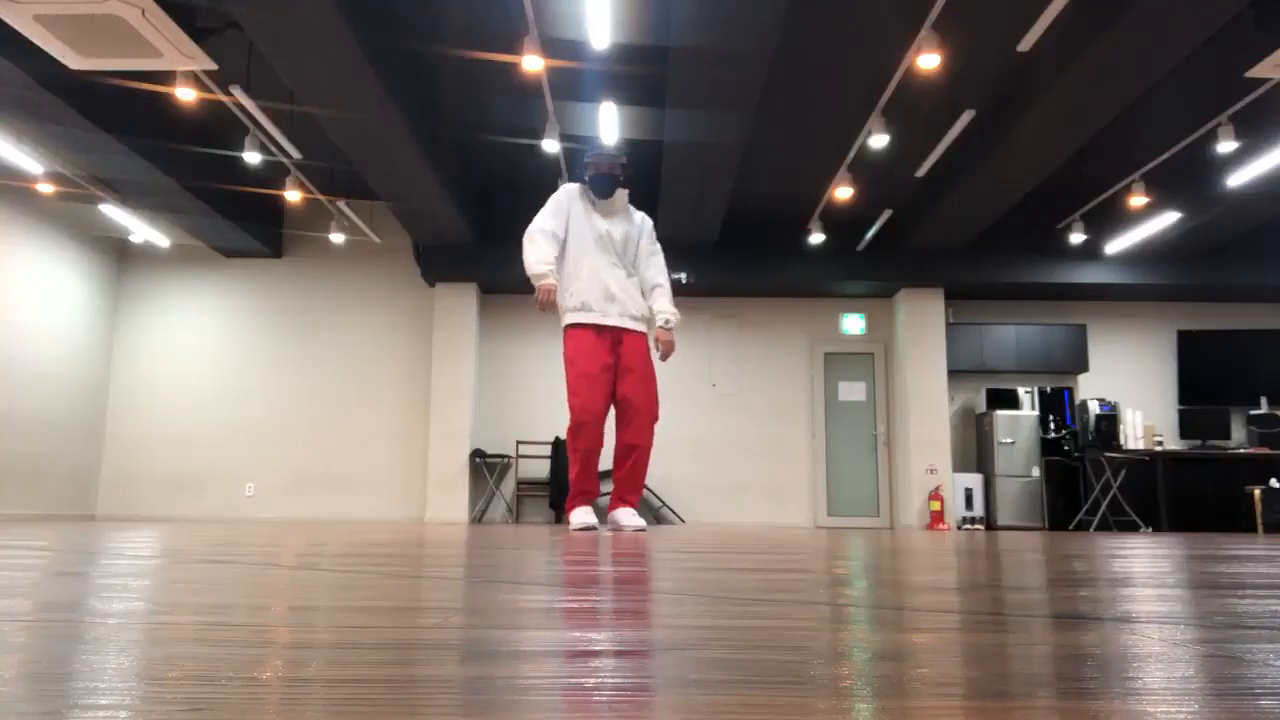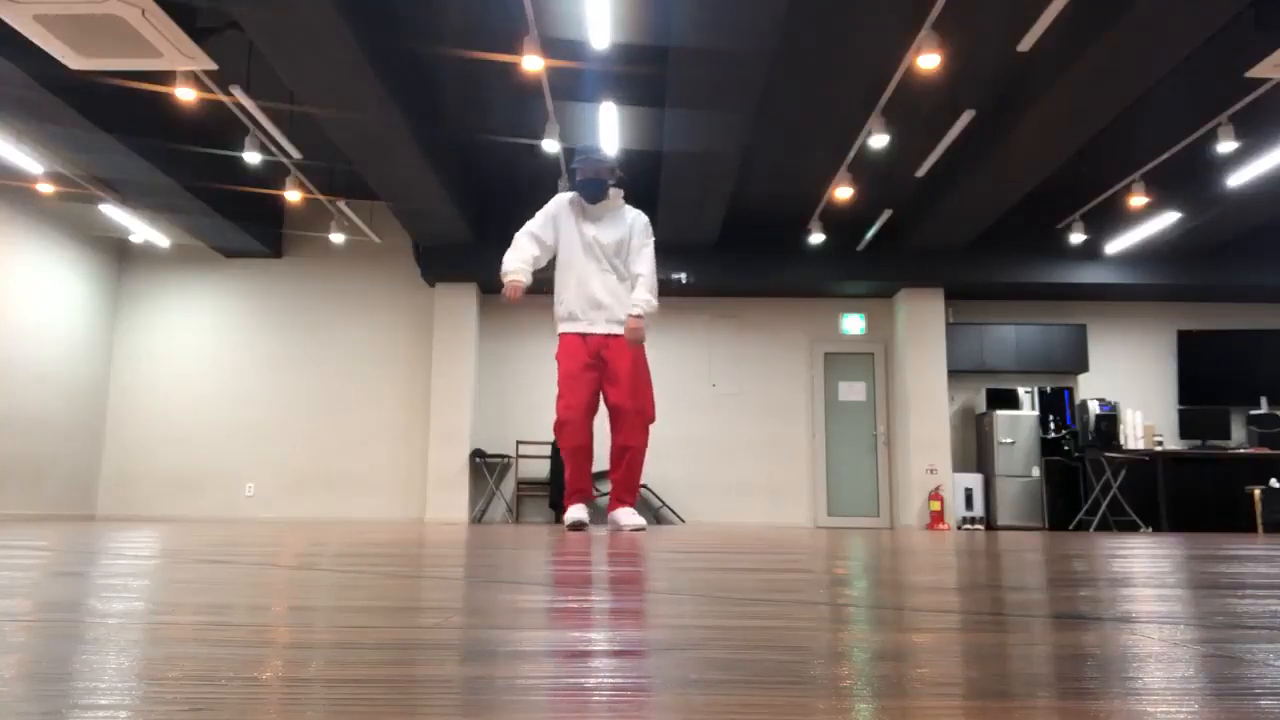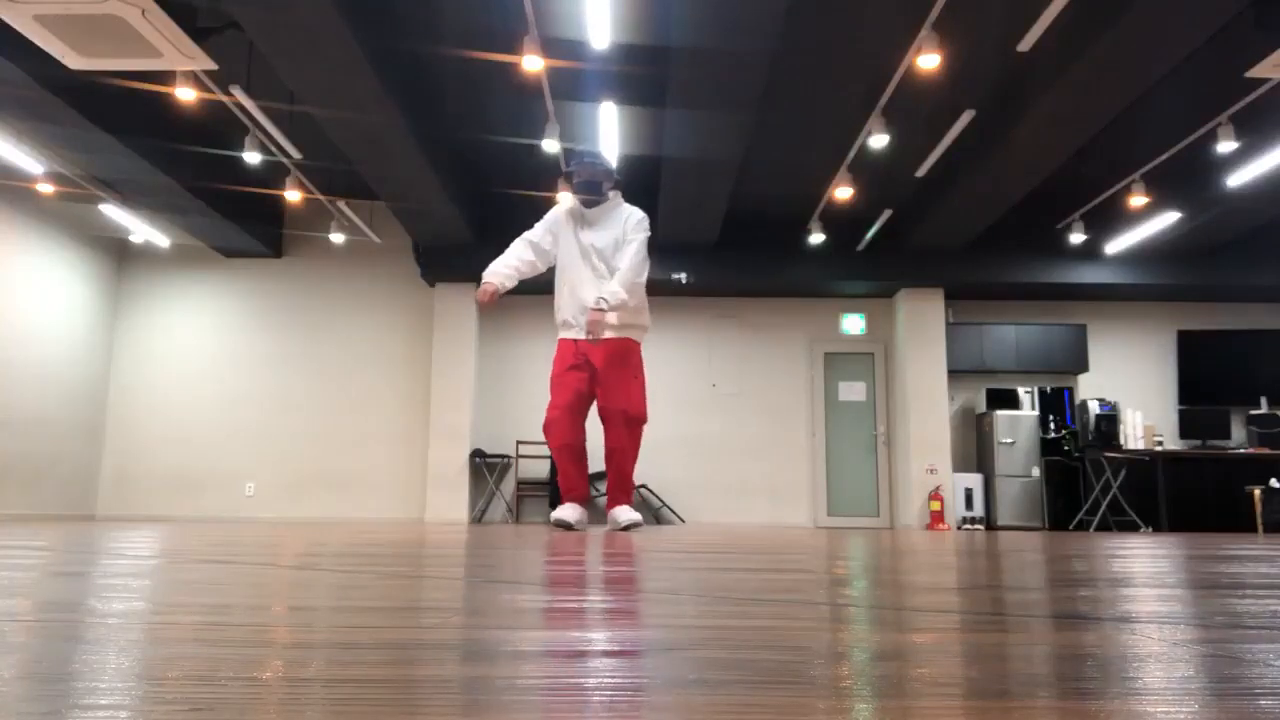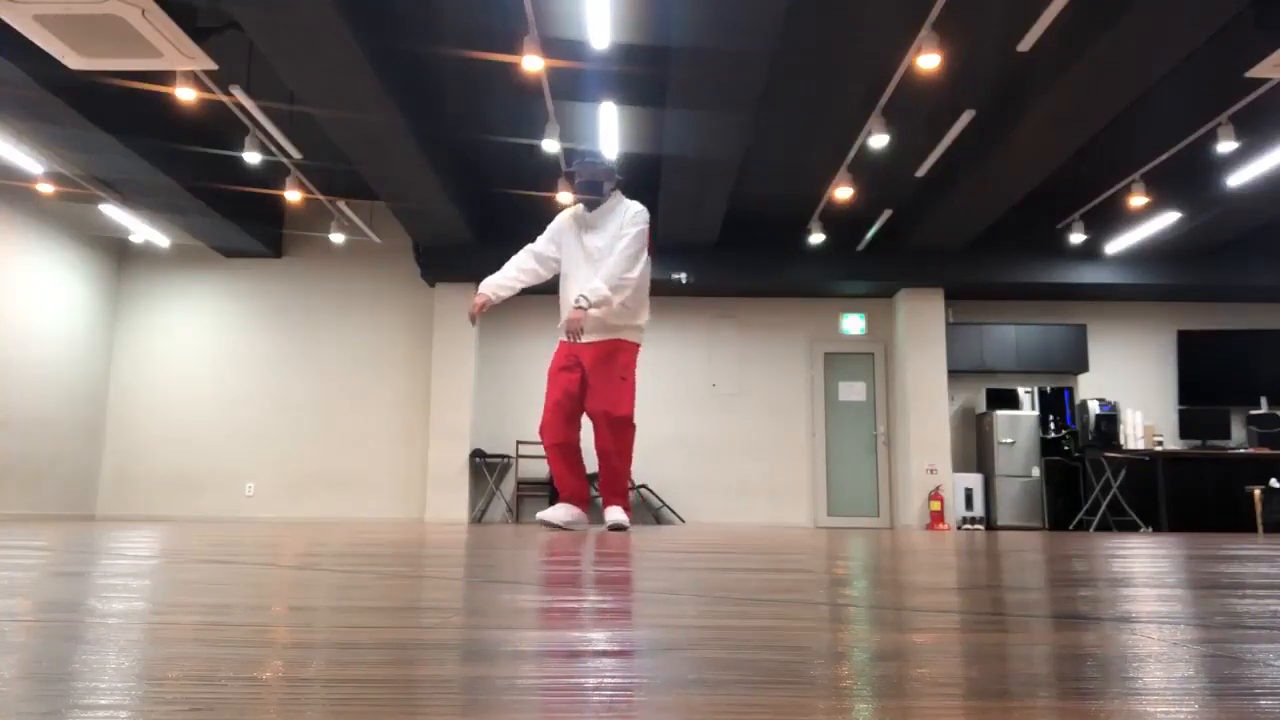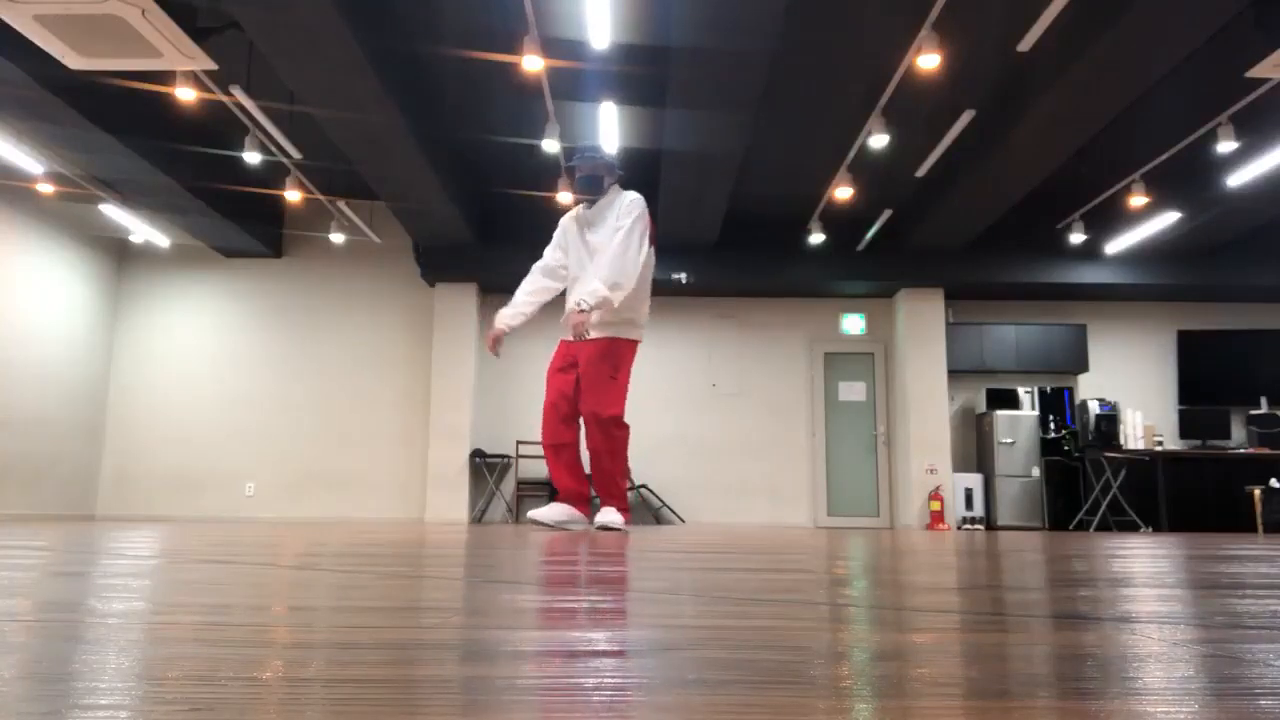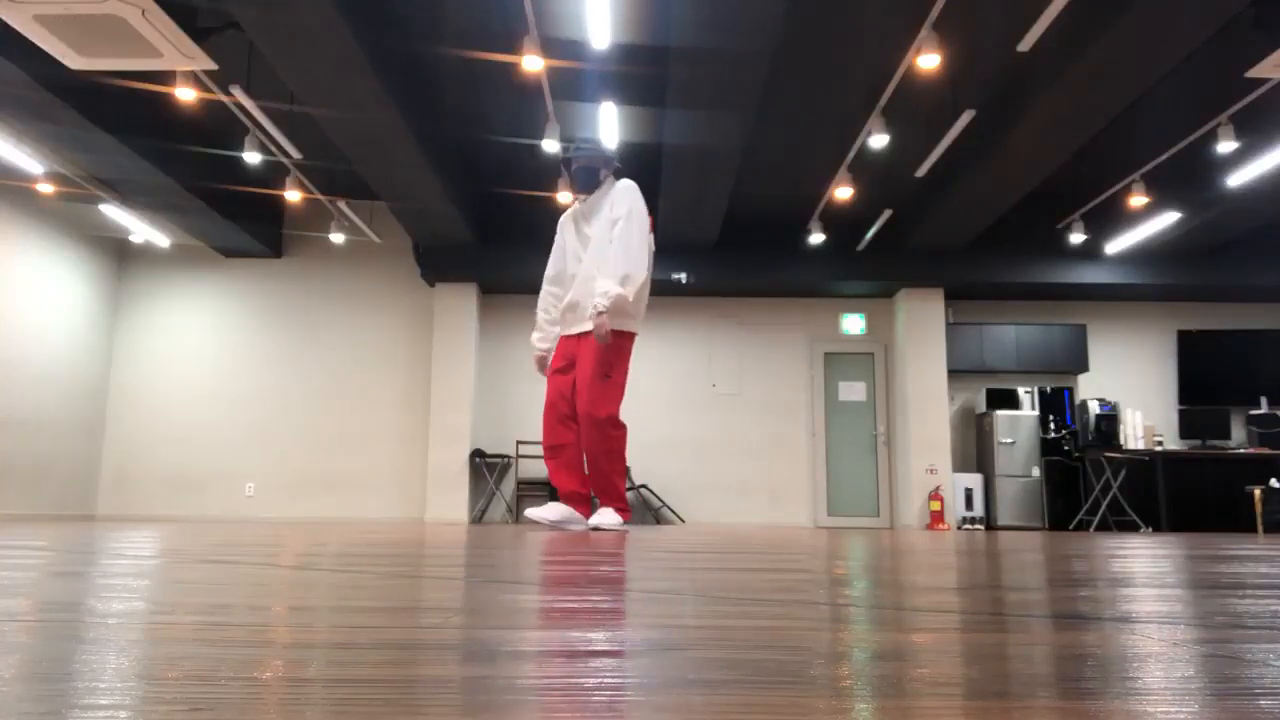
dt=0.3s
person 1, frame 1
left shoulder: (640, 221)
right shoulder: (569, 198)
left elbow: (655, 273)
right elbow: (540, 234)
left wrist: (664, 320)
right wrist: (545, 274)
left hip: (633, 327)
right hip: (584, 323)
left knee: (641, 413)
right knee: (587, 412)
left ankle: (624, 504)
right ankle: (581, 503)
person 1, frame 2
left shoulder: (634, 219)
right shoulder: (562, 207)
left elbow: (644, 269)
right elbow: (530, 238)
left wrist: (637, 310)
right wrist: (516, 270)
left hip: (622, 332)
right hip: (576, 331)
left knee: (634, 414)
right knee: (572, 415)
left ankle: (622, 503)
right ankle: (577, 500)
person 1, frame 3
left shoulder: (632, 218)
right shoulder: (562, 215)
left elbow: (630, 269)
right elbow: (529, 248)
left wrist: (602, 304)
right wrist: (495, 277)
left hip: (619, 334)
right hip: (571, 335)
left knee: (625, 415)
right knee: (561, 419)
left ankle: (619, 502)
right ankle: (575, 501)
person 1, frame 4
left shoulder: (633, 214)
right shoulder: (567, 221)
left elbow: (620, 268)
right elbow: (533, 259)
left wrist: (584, 302)
right wrist: (490, 289)
left hip: (616, 334)
right hip: (572, 338)
left knee: (612, 415)
right knee: (556, 420)
left ankle: (615, 502)
right ankle: (573, 502)
person 1, frame 5
left shoulder: (630, 205)
right shoulder: (570, 221)
left elbow: (619, 264)
right elbow: (545, 275)
left wrist: (586, 304)
right wrist: (506, 318)
left hip: (614, 330)
right hip: (574, 333)
left knee: (601, 414)
right knee: (557, 416)
left ankle: (613, 506)
right ankle: (571, 502)
person 1, frame 6
left shoulder: (625, 193)
right shoulder: (569, 219)
left elbow: (627, 257)
right elbow: (555, 282)
left wrist: (604, 306)
right wrist: (542, 340)
left hip: (611, 326)
right hip: (571, 328)
left knee: (597, 414)
right knee: (558, 415)
left ankle: (612, 506)
right ankle: (573, 502)
